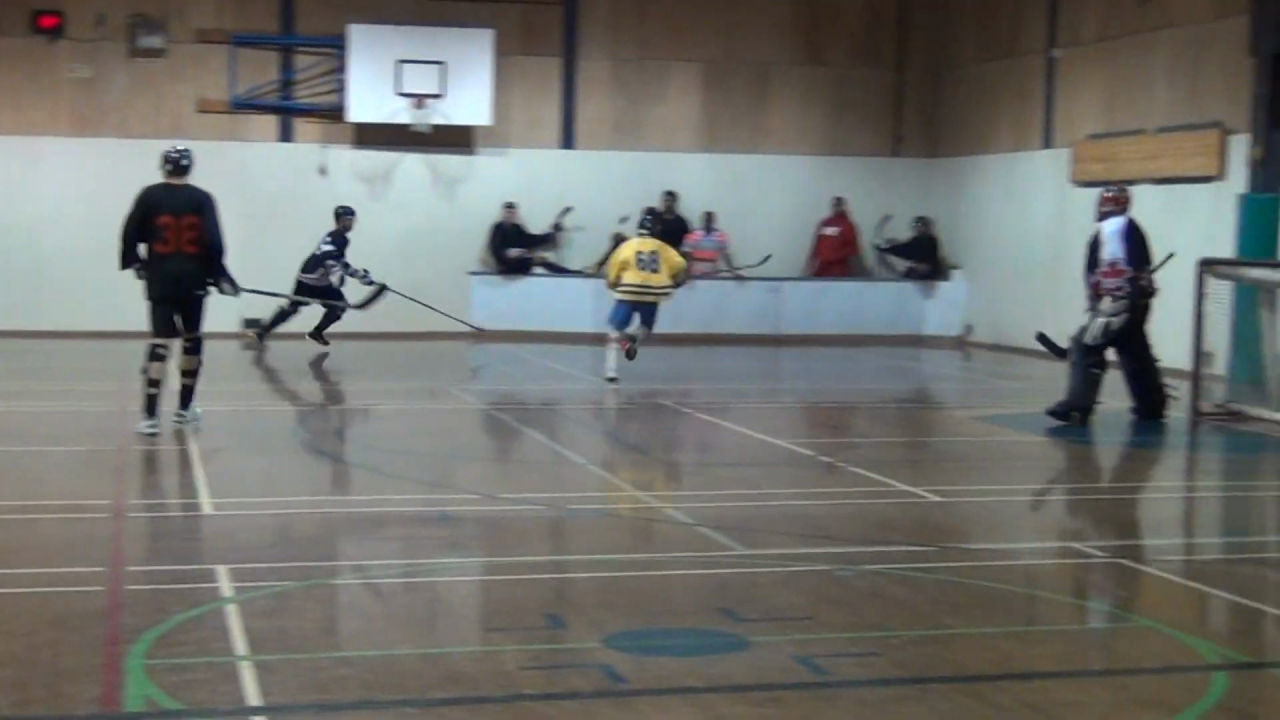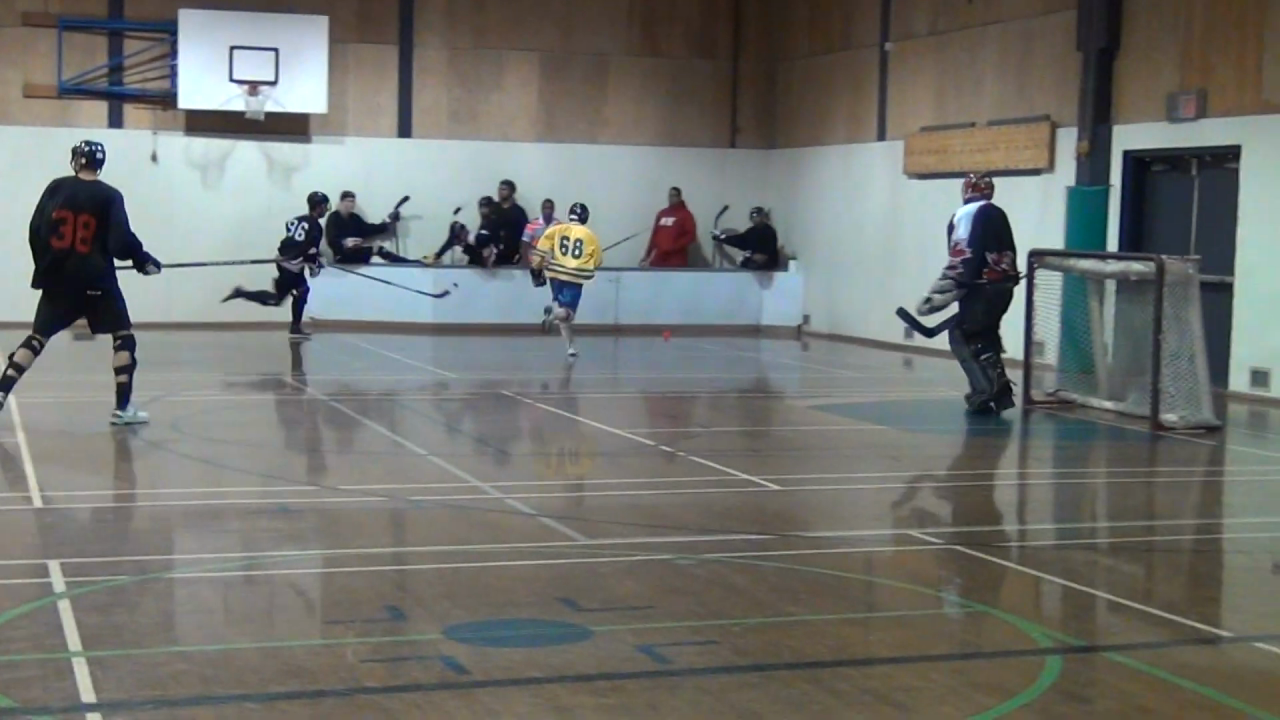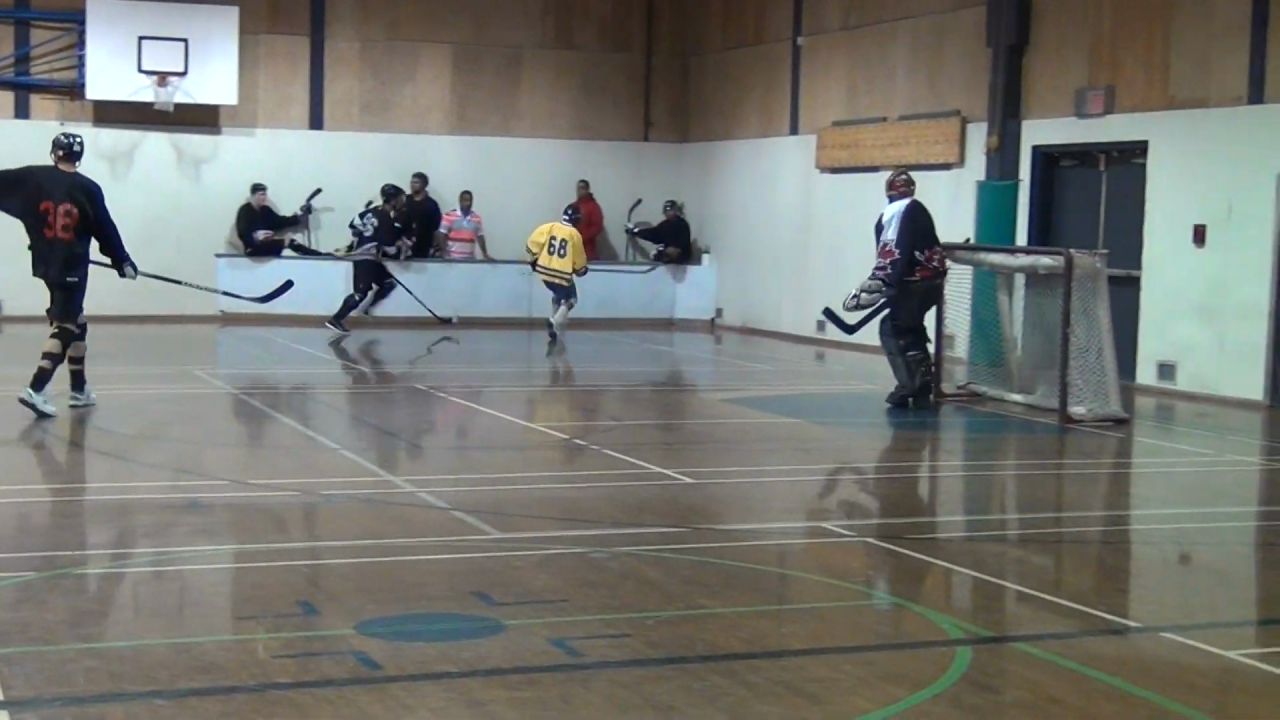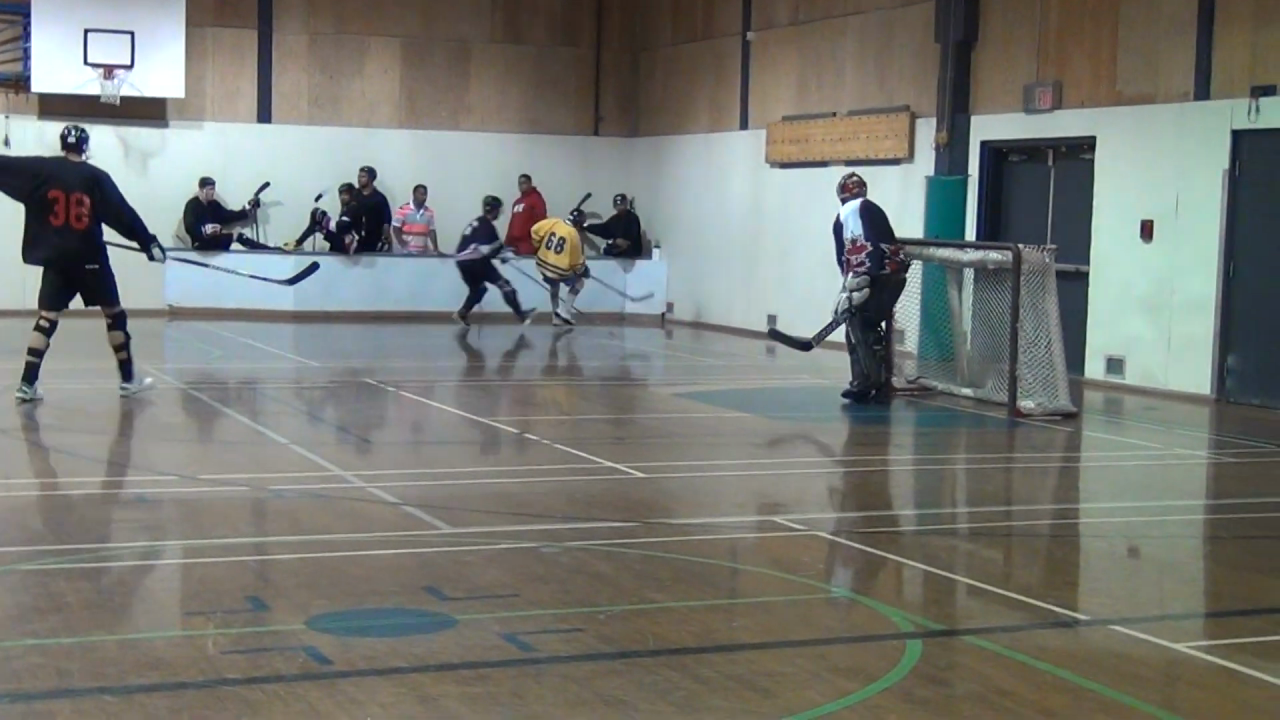
dt=0.4s
person 1, frame 1
left shoulder: (150, 195)
right shoulder: (202, 199)
left elbow: (130, 235)
right elbow: (212, 242)
left wrist: (134, 261)
right wrist: (220, 275)
left hip: (161, 280)
right hip: (193, 280)
left knee: (159, 343)
right knee: (192, 339)
left ankle: (150, 417)
right ankle: (185, 407)
person 1, frame 2
left shoulder: (57, 187)
right shoulder: (109, 196)
left elbow: (36, 229)
right elbow: (121, 240)
left wrist: (46, 262)
right wrist: (144, 260)
left hip: (57, 276)
right hip: (95, 279)
left knee: (38, 337)
right knee: (123, 337)
right ankle: (122, 408)
person 1, frame 3
left shoulder: (35, 177)
right shoulder: (88, 188)
right elbow: (105, 230)
right wrist: (122, 261)
left hip: (47, 264)
right hip: (72, 266)
left knee: (72, 323)
right knee: (65, 329)
left ankle: (79, 390)
right ankle: (35, 390)
person 1, frame 4
left shoulder: (42, 169)
right shoulder: (96, 177)
right elbow: (123, 215)
right wrist: (149, 243)
left hip: (55, 257)
right hip: (89, 257)
left knee: (47, 316)
right knee: (114, 314)
left ankle: (27, 384)
right ankle: (128, 380)
person 2, frame 1
left shoulder: (1111, 228)
right shoulder: (1129, 227)
left elbow: (1116, 272)
left wrist: (1111, 308)
left hip: (1119, 303)
right hip: (1135, 301)
left knee: (1087, 348)
right knee: (1135, 352)
left ankle: (1077, 405)
right ankle: (1152, 404)
person 2, frame 2
left shoulder: (967, 214)
right shoulder: (997, 214)
left elbow: (962, 255)
left wrist: (943, 290)
left hip: (983, 286)
right hip: (1001, 285)
left knee: (965, 338)
right knee: (984, 337)
left ankle: (996, 393)
right ankle: (990, 393)
person 2, frame 3
left shoulder: (896, 212)
right shoulder: (918, 210)
left elbow: (891, 254)
left wrist: (870, 288)
left hip: (914, 282)
right hip: (930, 280)
left knee: (895, 331)
right knee: (908, 330)
left ankle: (914, 390)
right ankle: (920, 383)
person 2, frame 4
left shoulder: (851, 211)
right shoulder: (871, 209)
left elbow: (860, 250)
left wrist: (854, 286)
right wrist: (856, 285)
left hip: (882, 276)
right hip: (891, 274)
left knee: (860, 325)
right knee: (867, 326)
left ankle: (871, 383)
right ankle: (878, 383)
